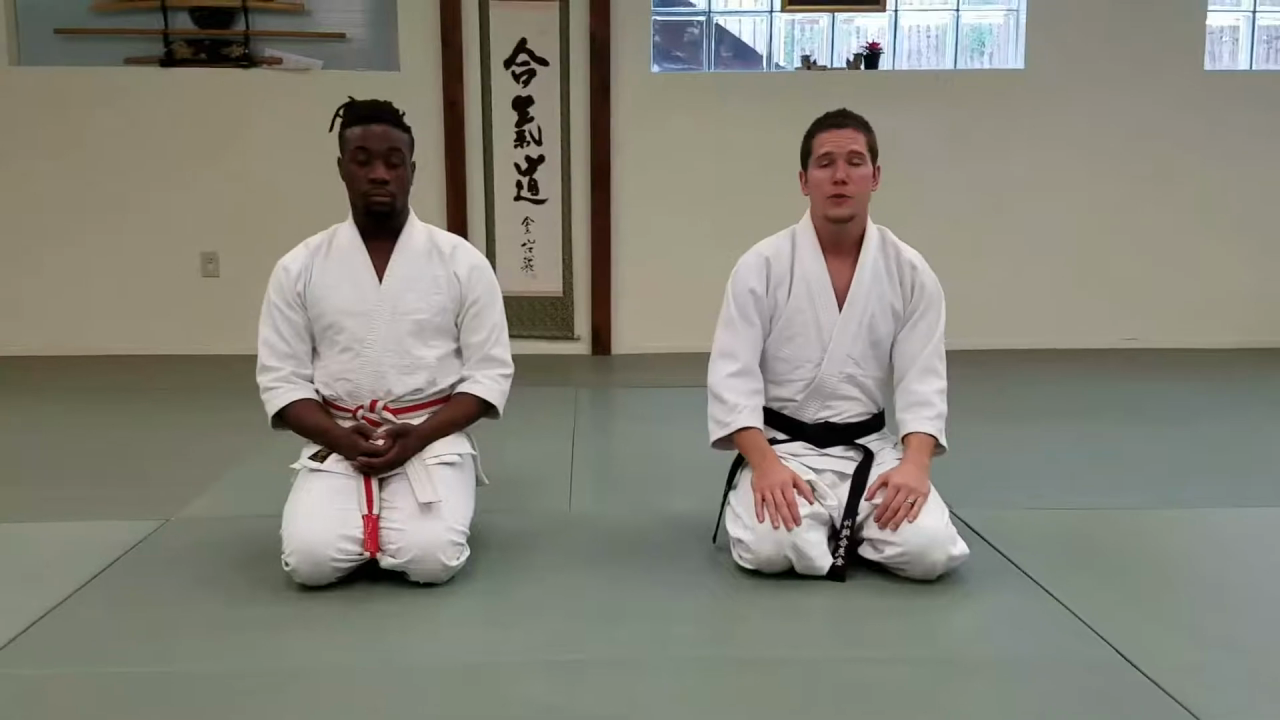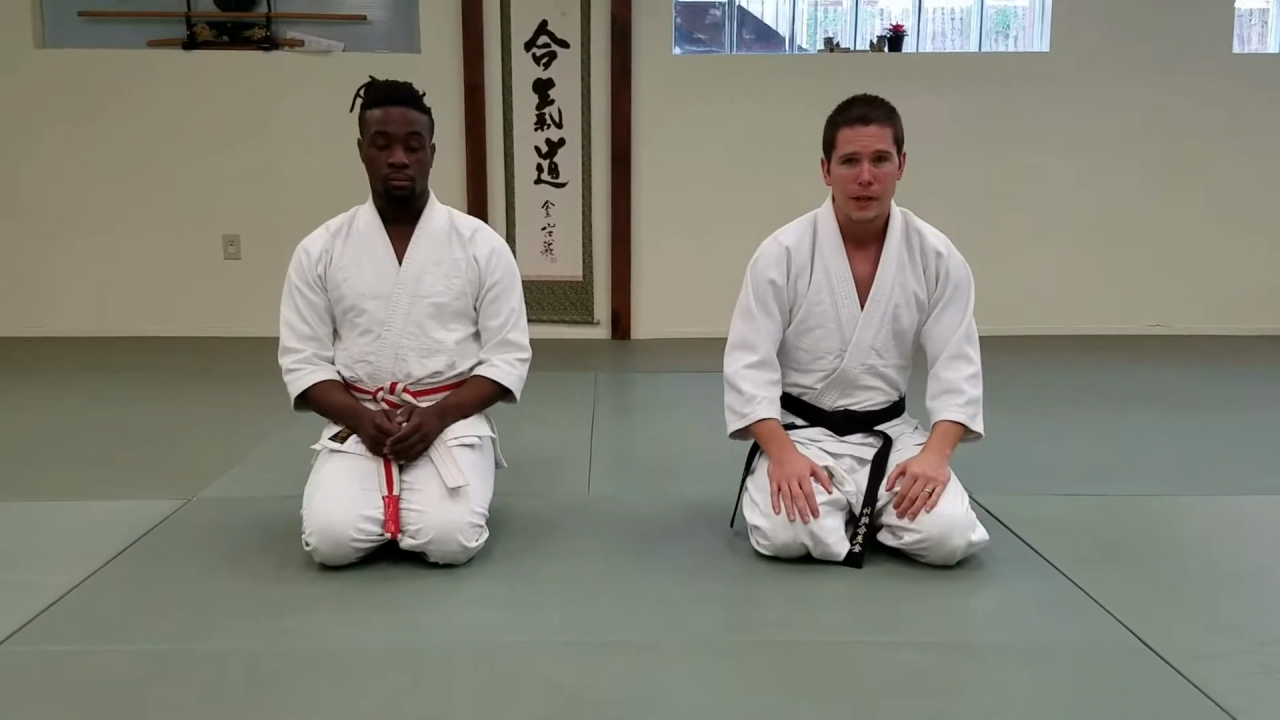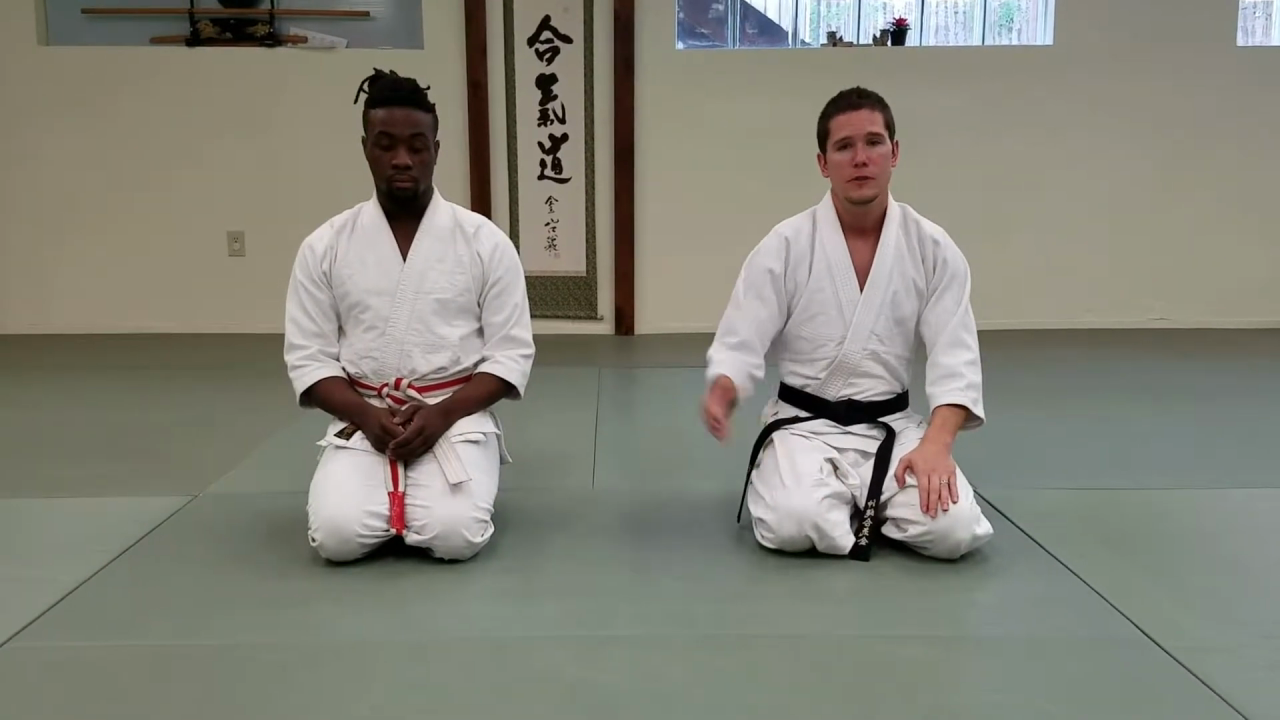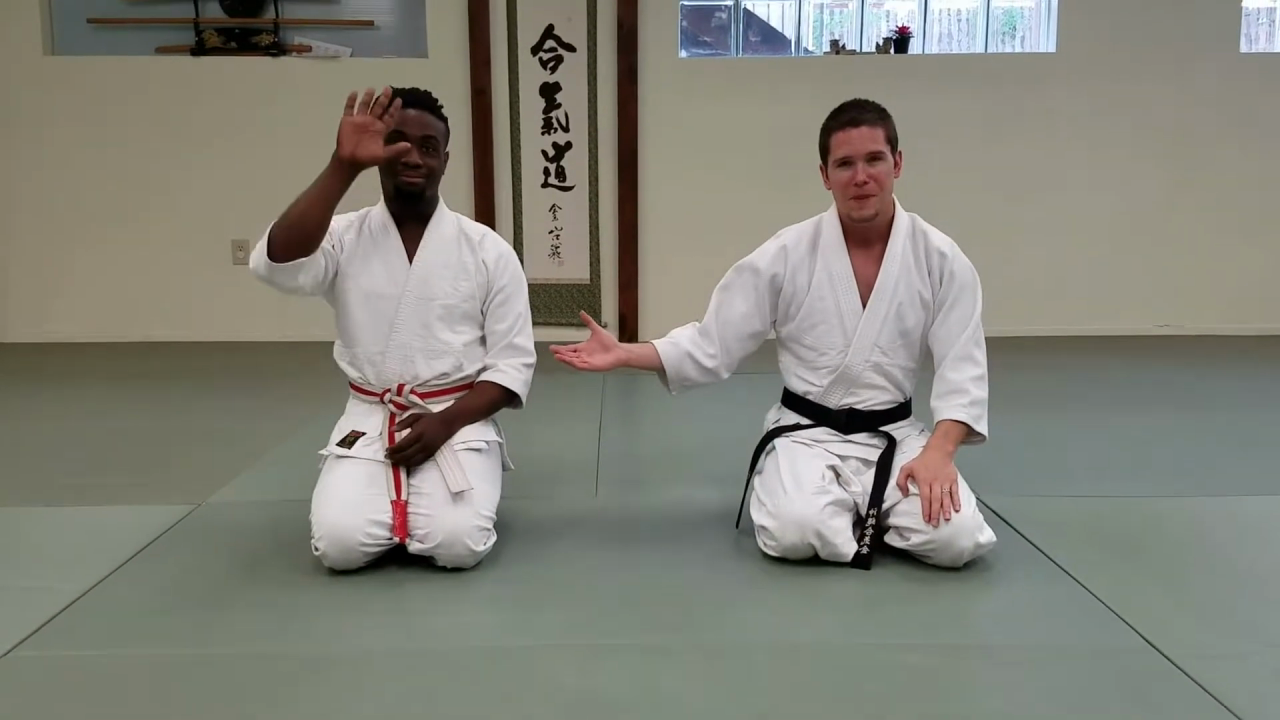
dt=1s
person 1, frame 1
left shoulder: (461, 261)
right shoulder: (299, 267)
left elbow: (490, 372)
right elbow: (281, 378)
left wrist: (419, 436)
right wrist: (341, 438)
left hip: (432, 438)
right hip: (336, 444)
left knee: (430, 559)
right knee: (311, 562)
left ankle: (396, 521)
right ankle: (363, 520)
person 1, frame 2
left shoulder: (480, 244)
right shoulder: (320, 249)
left elbow: (508, 356)
right elbow: (303, 360)
left wrist: (437, 416)
right wrist: (363, 419)
left hip: (451, 421)
right hip: (357, 424)
left knee: (449, 539)
right knee: (332, 540)
left ankle: (424, 497)
right ankle: (389, 502)
person 1, frame 3
left shoulder: (484, 241)
right shoulder: (325, 246)
left elbow: (511, 353)
right elbow: (308, 357)
left wrist: (442, 414)
right wrist: (367, 416)
left hip: (456, 415)
right hip: (363, 418)
left knee: (454, 535)
right knee: (337, 535)
left ankle: (424, 493)
right ankle: (394, 497)
person 1, frame 4
left shoulder: (488, 250)
right shoulder: (340, 238)
left elbow: (513, 363)
right elbow: (274, 265)
left wrist: (445, 422)
right wrist: (341, 168)
left hip: (457, 421)
right hip: (368, 421)
left knee: (458, 544)
right knee: (340, 545)
left ankle: (434, 497)
right ankle: (390, 501)
person 2, frame 1
left shoulder: (909, 271)
right shoulder: (761, 265)
left elbow: (923, 382)
right elbow: (731, 377)
left wrist: (913, 464)
right wrist: (764, 464)
left hip: (869, 448)
right hip: (782, 447)
left knee: (929, 550)
right knee: (769, 548)
left ankle: (844, 525)
right ankle: (819, 522)
person 2, frame 2
left shoulder: (936, 257)
right shoulder: (782, 252)
left elbow: (957, 366)
right elbow: (748, 363)
left wrist: (936, 454)
right wrist: (782, 454)
left hip: (890, 433)
right hip: (801, 432)
left knee: (948, 536)
right knee: (787, 534)
left ankle: (859, 511)
right ankle: (836, 506)
person 2, frame 3
left shoulder: (932, 247)
right shoulder: (785, 245)
left elbow: (956, 357)
right elbow: (738, 347)
left wrist: (936, 443)
right wrist: (722, 394)
left hip: (891, 427)
right hip: (806, 424)
left knee: (953, 530)
right knee: (792, 524)
left ankle: (862, 503)
right ankle: (834, 498)
person 2, frame 4
left shoulder: (940, 259)
right shoulder: (785, 254)
left elbow: (963, 368)
right elbow: (711, 343)
left wrist: (938, 452)
right wrist: (623, 354)
left hip: (895, 435)
right hip: (807, 433)
left knee: (956, 538)
right knee: (796, 531)
left ankle: (862, 512)
right ankle: (851, 511)
